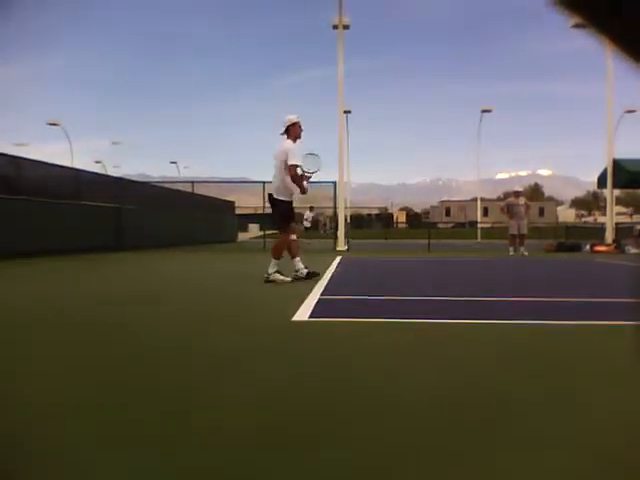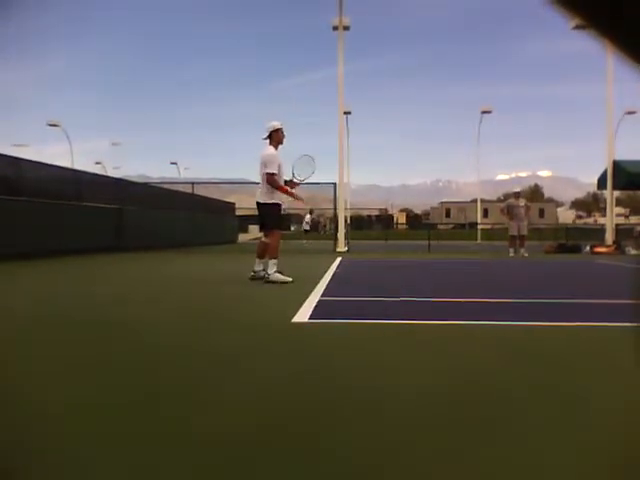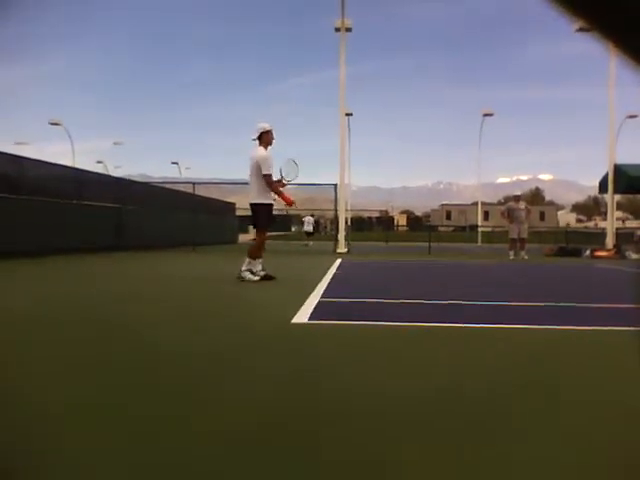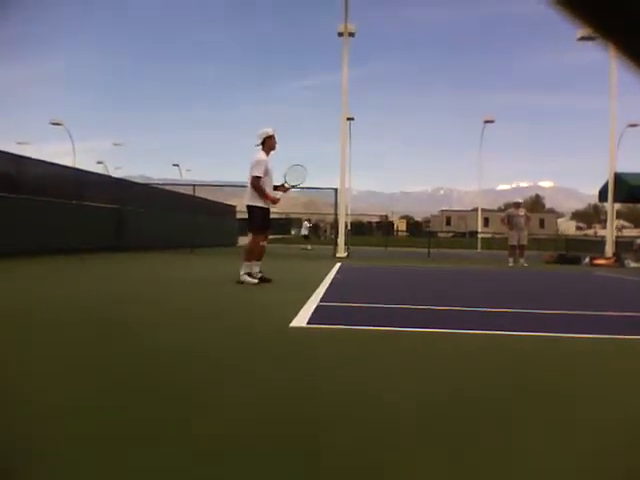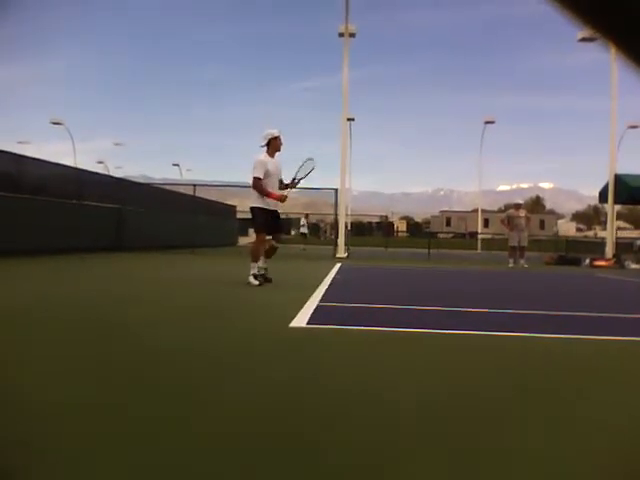
dt=0.5s
person 1, frame 1
left shoulder: (283, 147)
right shoulder: (291, 148)
right elbow: (292, 173)
left wrist: (300, 178)
right wrist: (302, 187)
left hip: (282, 196)
right hip: (280, 197)
left knee: (290, 232)
right knee: (284, 234)
left ankle: (299, 269)
right ankle: (272, 272)
person 1, frame 2
left shoulder: (270, 153)
right shoulder: (271, 154)
right elbow: (270, 180)
left wrist: (286, 182)
right wrist: (289, 192)
left hip: (267, 200)
right hip: (270, 201)
left knee: (267, 236)
right knee: (275, 235)
left ankle: (258, 270)
right ankle: (272, 272)
person 1, frame 3
left shoulder: (257, 154)
right shoulder: (263, 155)
right elbow: (268, 182)
left wrist: (276, 183)
right wrist: (285, 197)
left hip: (260, 200)
right hip: (262, 201)
left knee: (261, 236)
right knee: (261, 236)
left ankle: (258, 270)
right ankle: (245, 269)
person 1, frame 4
left shoulder: (265, 159)
right shoulder: (261, 159)
right elbow: (255, 183)
left wrist: (278, 188)
right wrist: (270, 197)
left hip: (263, 205)
right hip: (256, 204)
left knee: (263, 239)
right knee: (256, 238)
left ankle: (255, 272)
right ankle: (244, 273)
person 1, frame 5
left shoulder: (277, 163)
right shoulder: (261, 161)
right elbow: (256, 185)
left wrist: (287, 185)
right wrist: (275, 196)
left hip: (273, 208)
right hip: (260, 206)
left knee: (277, 240)
right knee: (261, 238)
left ankle: (261, 267)
right ankle: (253, 273)
